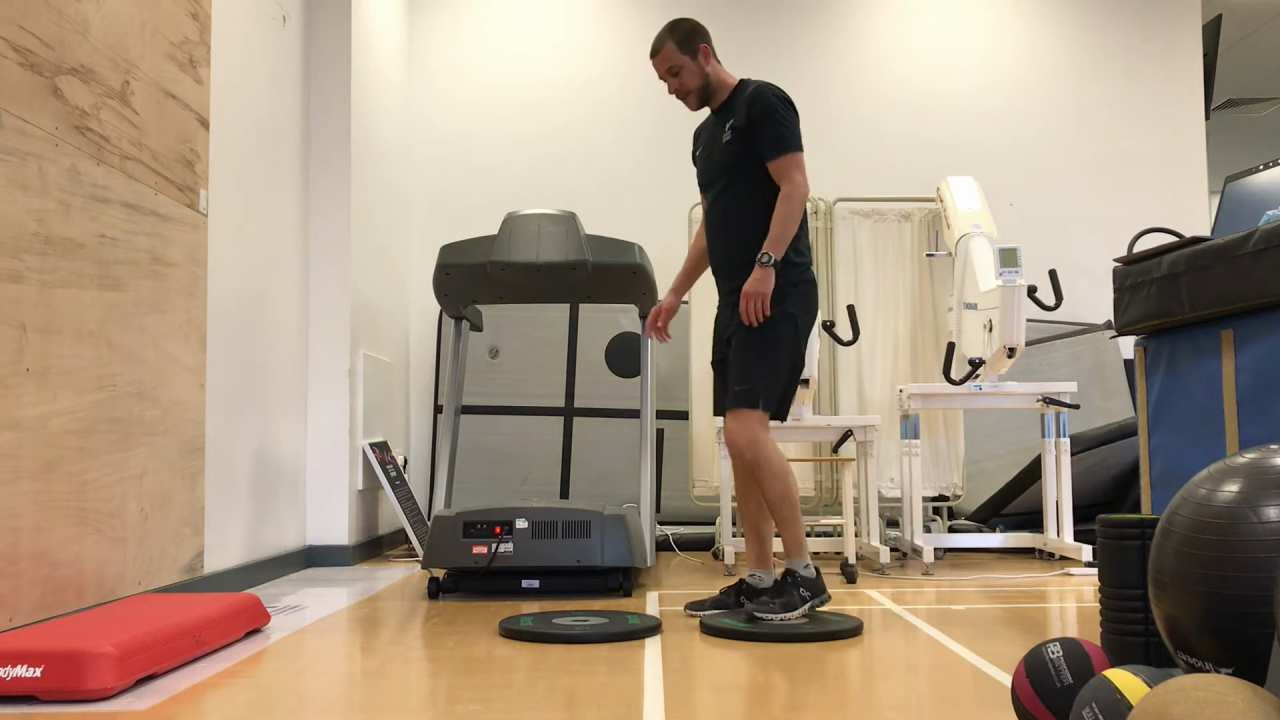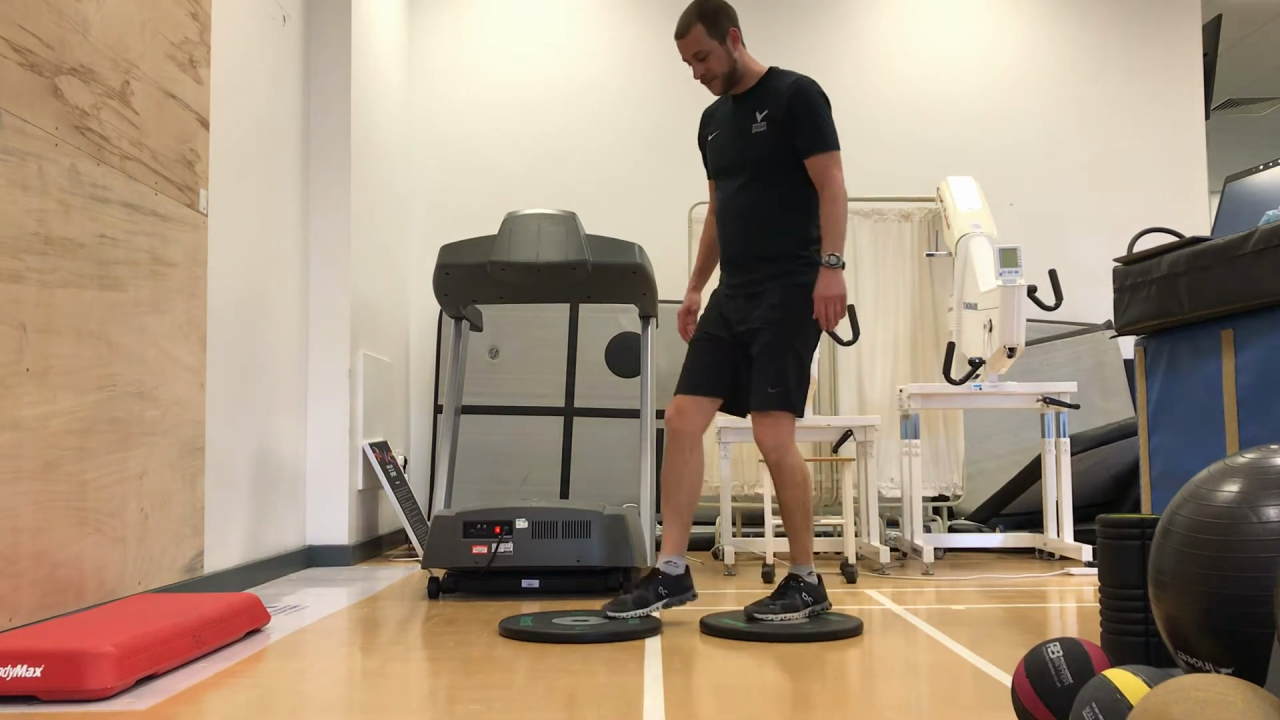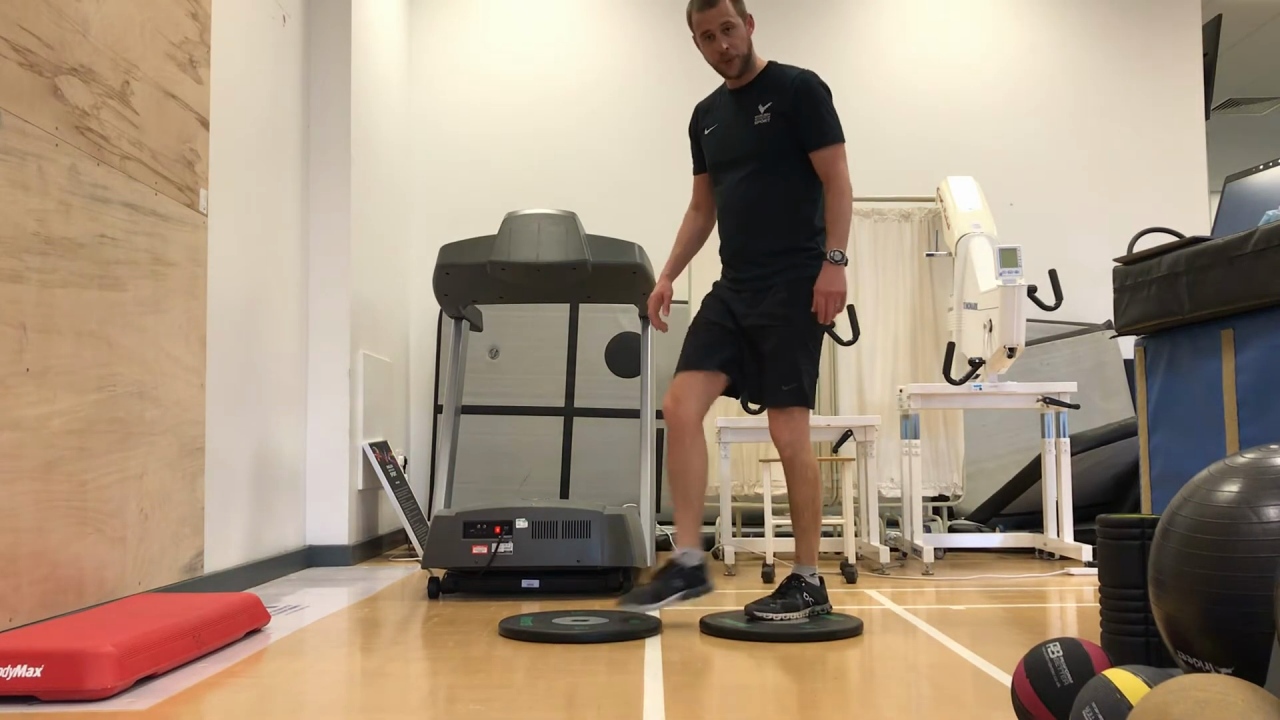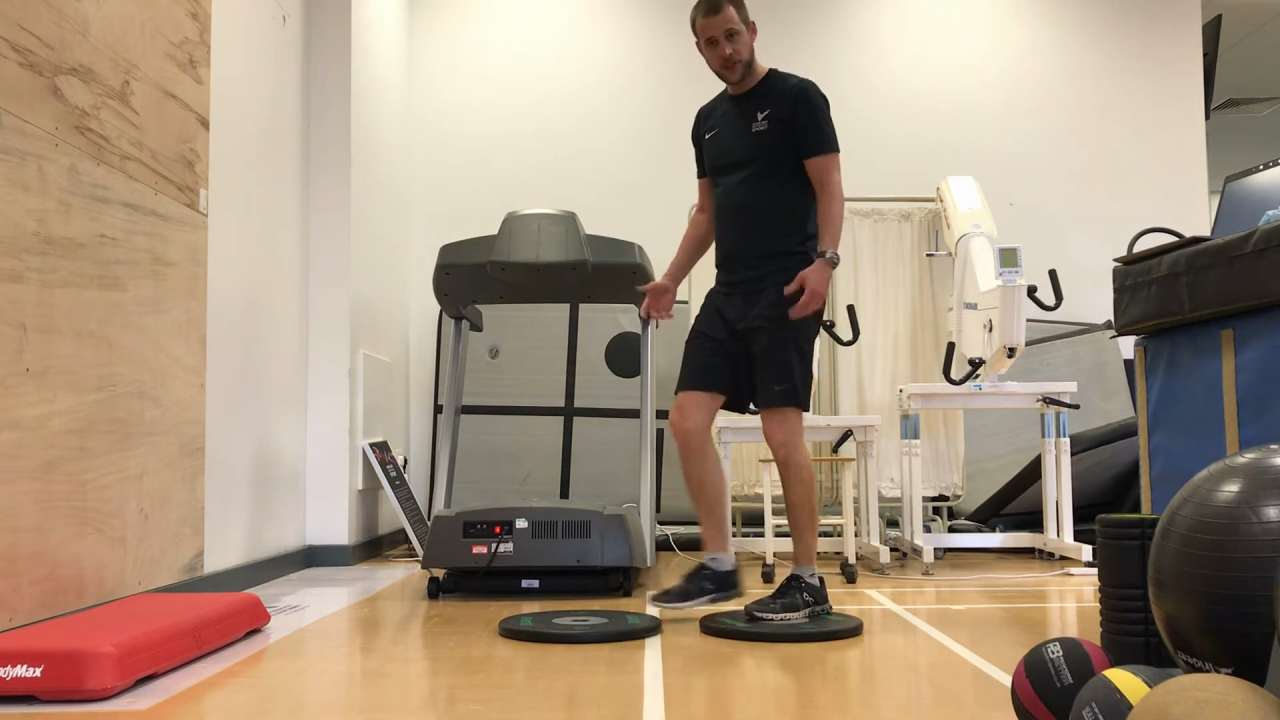
dt=0.5s
person 1, frame 1
left shoulder: (761, 103)
right shoulder: (705, 135)
left elbow: (794, 187)
left wrist: (766, 265)
right wrist: (675, 294)
left hip: (776, 294)
right hip: (735, 300)
left knee: (747, 433)
right knee: (741, 442)
left ankle: (803, 574)
right ankle: (759, 579)
person 1, frame 2
left shoulder: (795, 95)
right shoulder: (712, 121)
left elbow: (831, 187)
left wrist: (831, 267)
right wrist: (694, 290)
left hip: (788, 293)
right hip: (732, 294)
left knee: (772, 436)
right knee: (683, 423)
left ankle: (805, 582)
right ankle: (670, 572)
person 1, frame 3
left shoulder: (799, 89)
right shoulder: (706, 114)
left elbow: (836, 181)
left wrist: (834, 261)
right wrist: (668, 277)
left hip: (791, 286)
right hip: (733, 287)
left knee: (788, 433)
right knee: (681, 406)
left ankle: (808, 581)
right ankle: (687, 563)
person 1, frame 4
left shoulder: (797, 97)
right shoulder: (708, 119)
left elbow: (829, 187)
left wrist: (824, 259)
right wrist: (671, 278)
left hip: (785, 292)
right hip: (727, 293)
left knee: (781, 434)
right knee: (687, 420)
left ankle: (808, 581)
right ankle: (717, 564)
